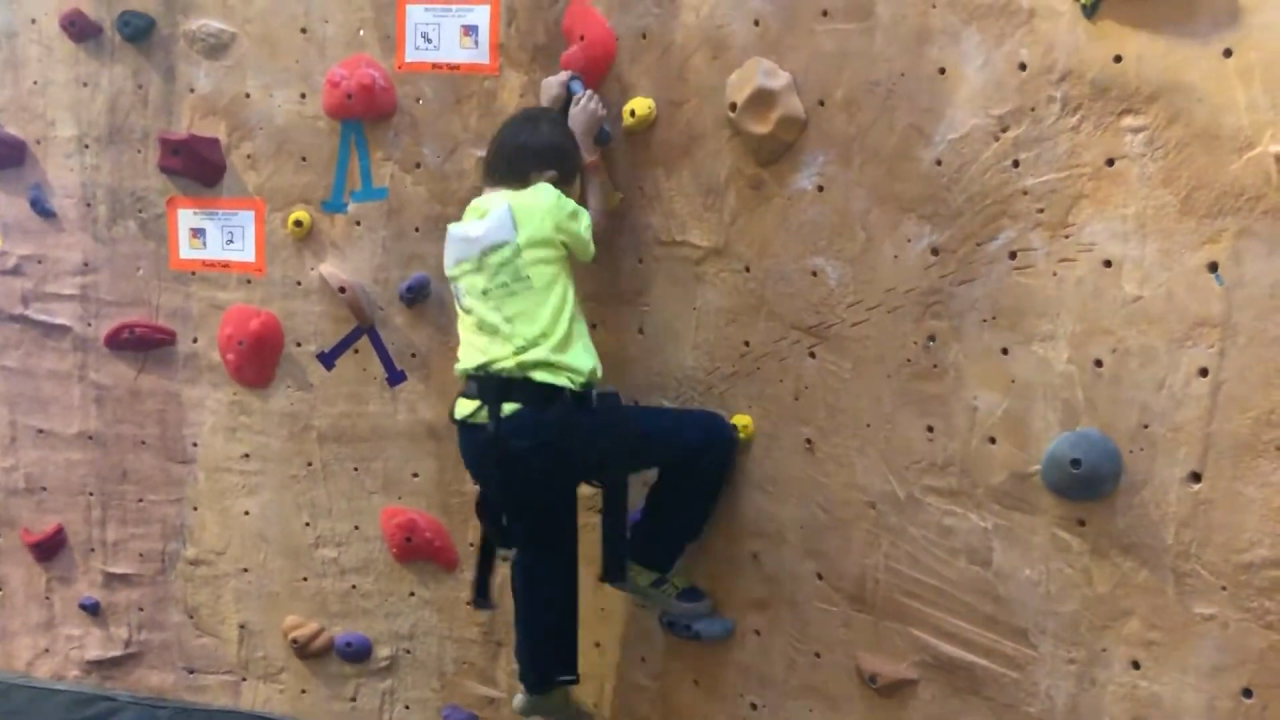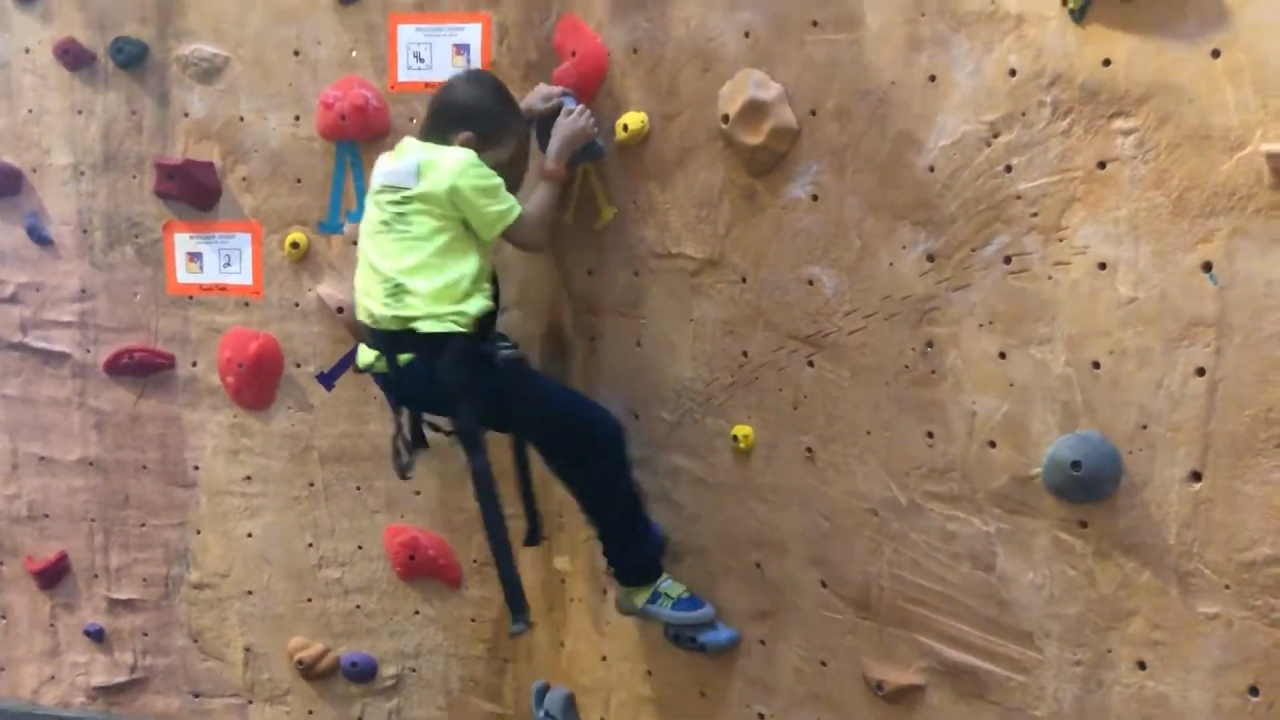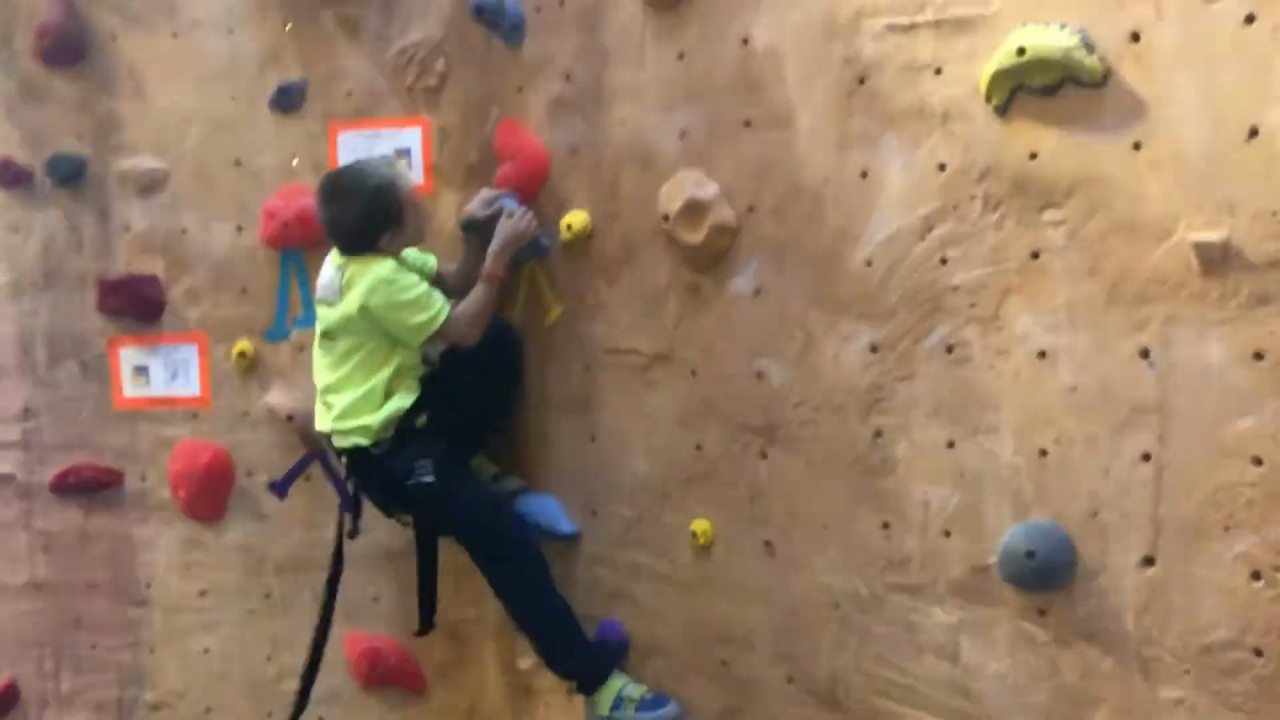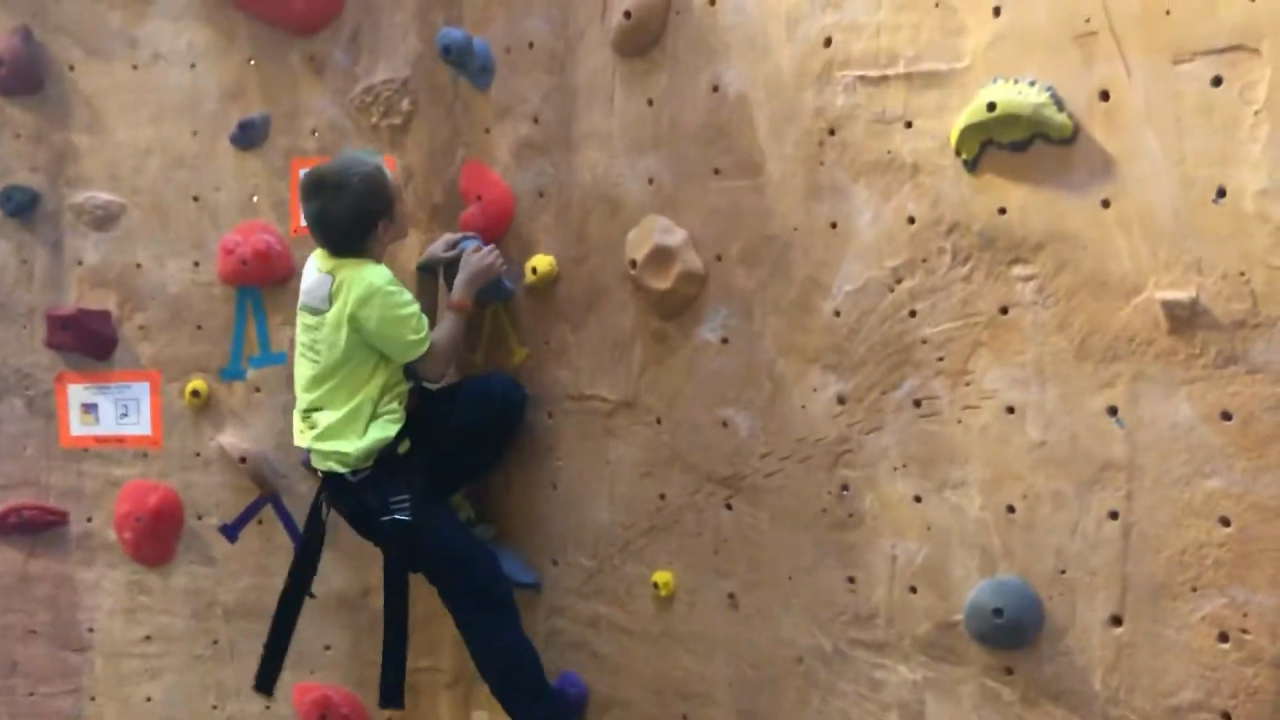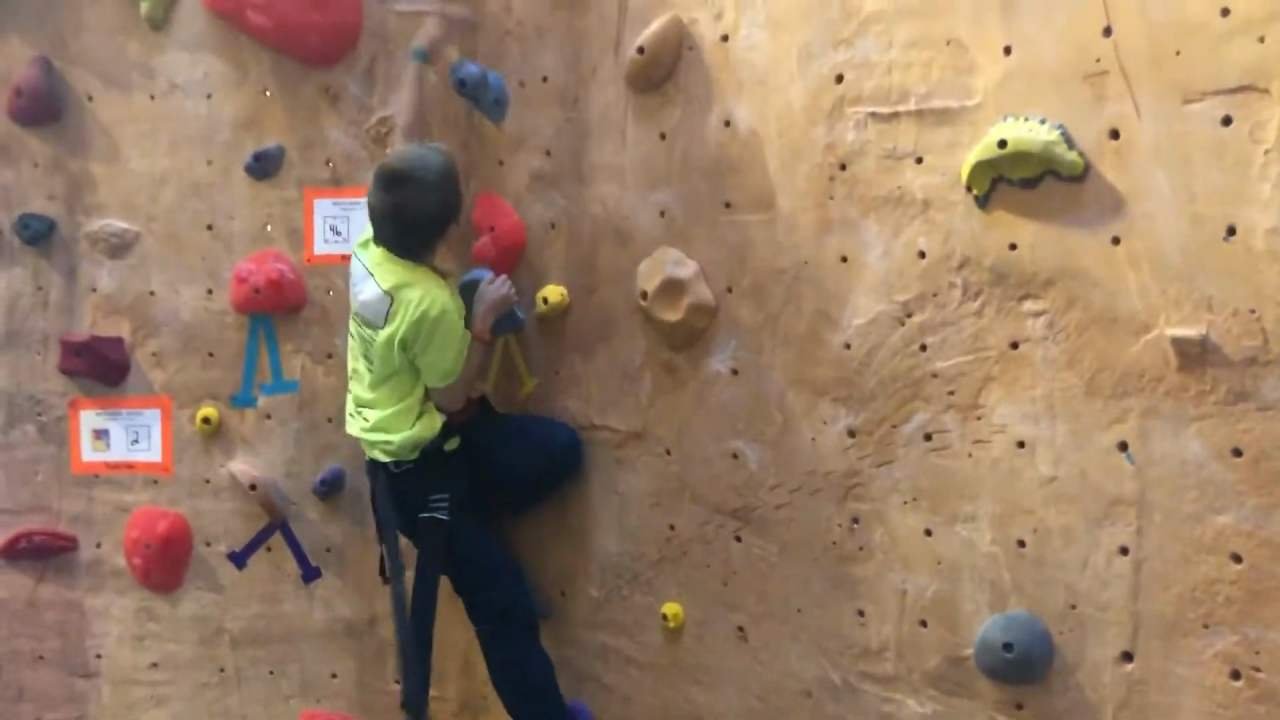
dt=0.4s
person 1, frame 1
left shoulder: (462, 229)
right shoulder: (540, 206)
right elbow: (595, 223)
left wrist: (544, 119)
right wrist: (585, 142)
left hip: (480, 427)
right hip: (549, 417)
left knee: (541, 552)
right knee: (708, 439)
right ankle: (646, 565)
person 1, frame 2
left shoulder: (395, 160)
right shoulder: (458, 167)
left elbow: (499, 196)
right elbow: (532, 233)
left wrist: (520, 122)
right wrist: (558, 153)
left hip: (389, 356)
right hip: (436, 357)
right knee: (593, 435)
right ankle: (639, 580)
person 1, frame 3
left shoulder: (352, 257)
right shoulder: (380, 280)
left elbow: (450, 286)
right elbow: (463, 330)
left wrist: (476, 234)
right wrist: (500, 253)
left hip: (403, 418)
right hip: (386, 453)
left knee: (499, 344)
right knee: (510, 544)
left ankle: (457, 469)
person 1, frame 4
left shoulder: (328, 261)
right shoulder: (370, 286)
right elbow: (435, 360)
left wrist: (430, 272)
right wrist: (464, 288)
left hip: (377, 437)
right hip: (369, 473)
left knee: (502, 397)
right knee: (480, 583)
left ankle: (431, 505)
person 1, frame 5
left shoulder: (370, 248)
right shoulder: (429, 303)
left elbow: (405, 150)
right elbow: (452, 400)
left wrist: (420, 61)
right wrist: (483, 322)
left hip: (402, 448)
right hip: (421, 469)
left knee: (558, 447)
right knee: (504, 607)
left ankle: (469, 523)
